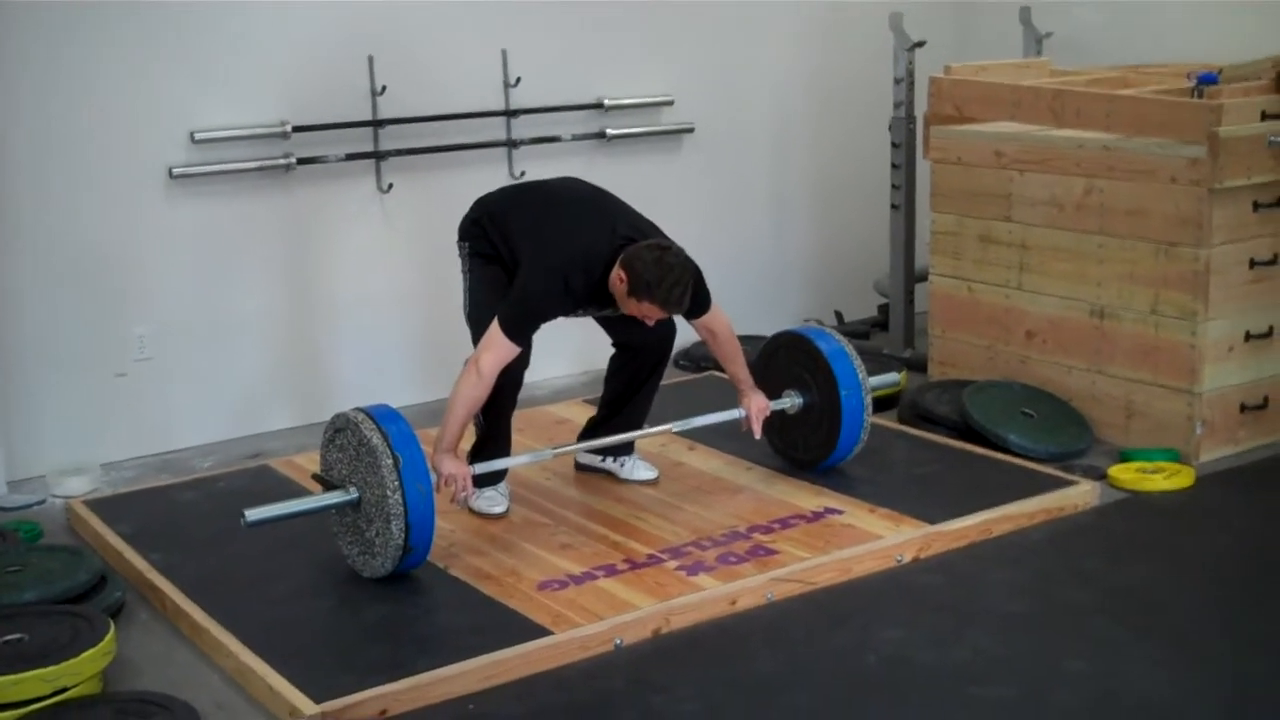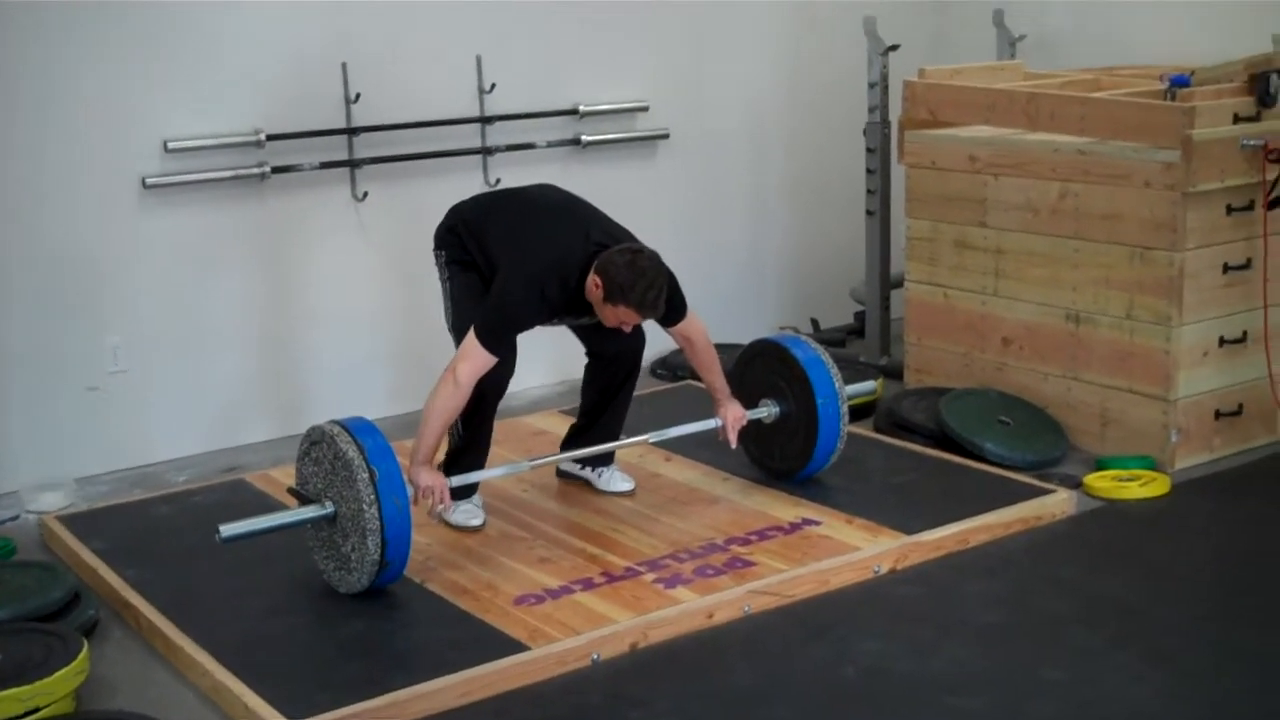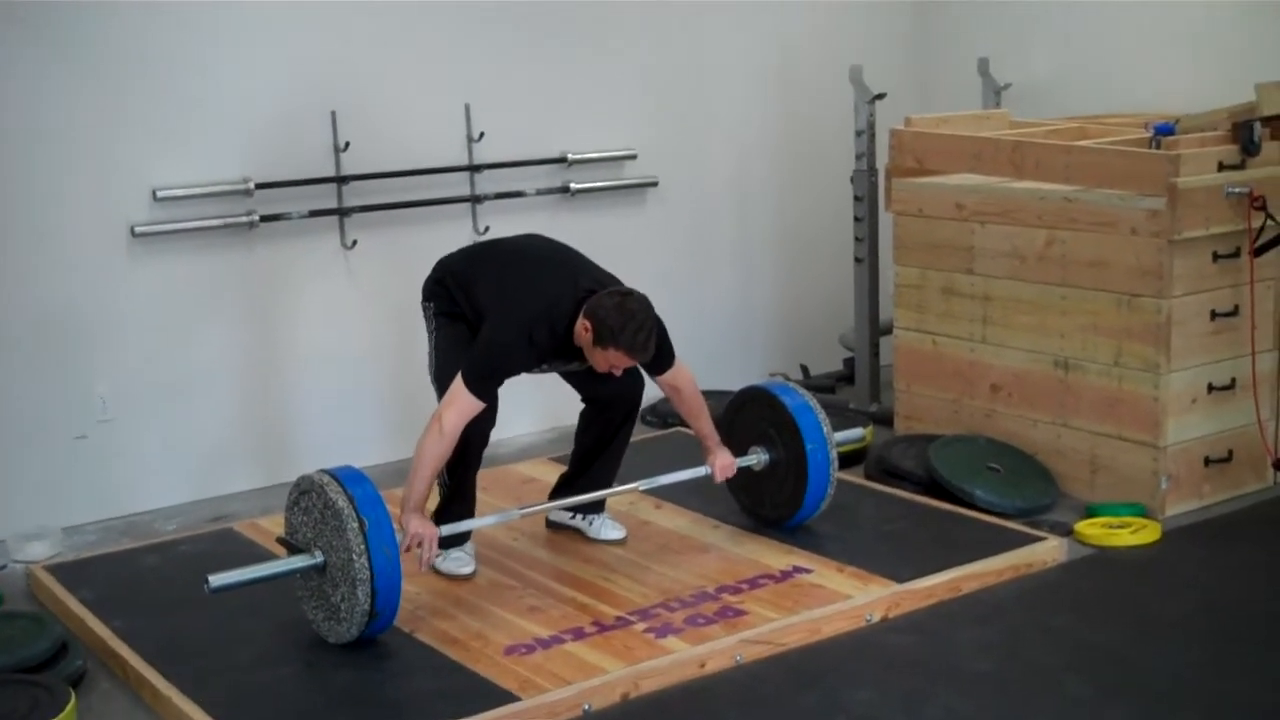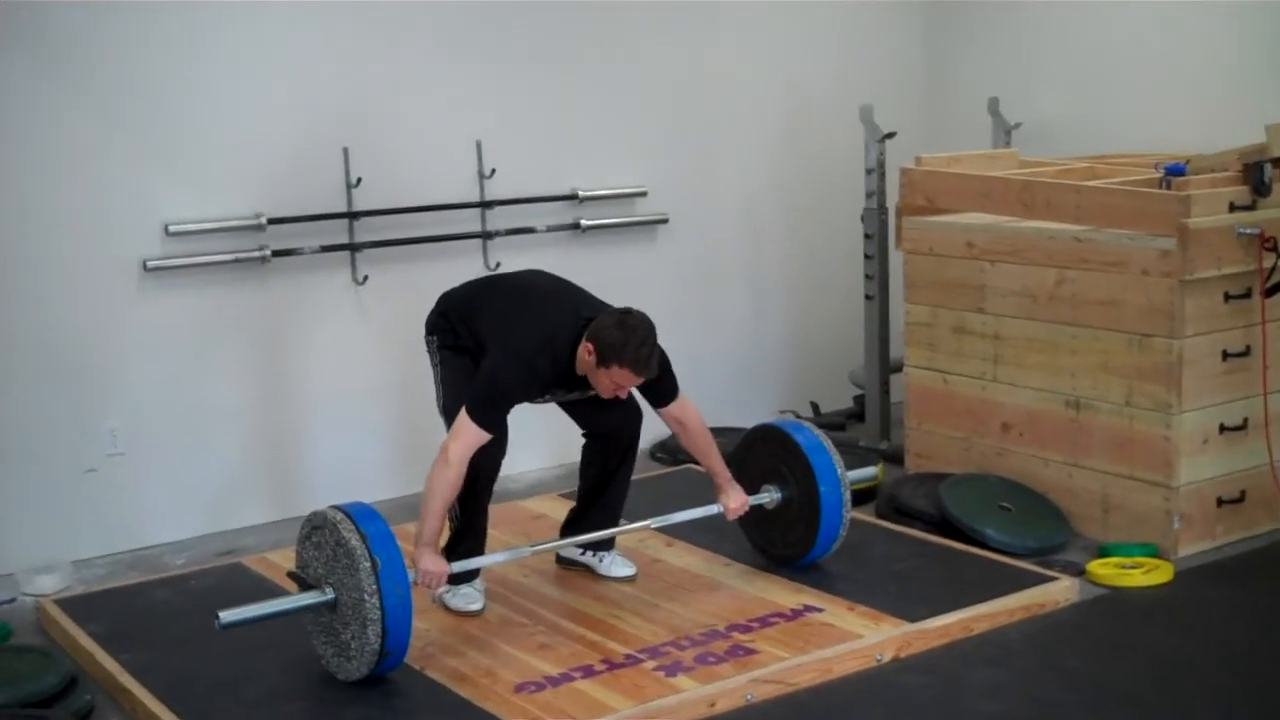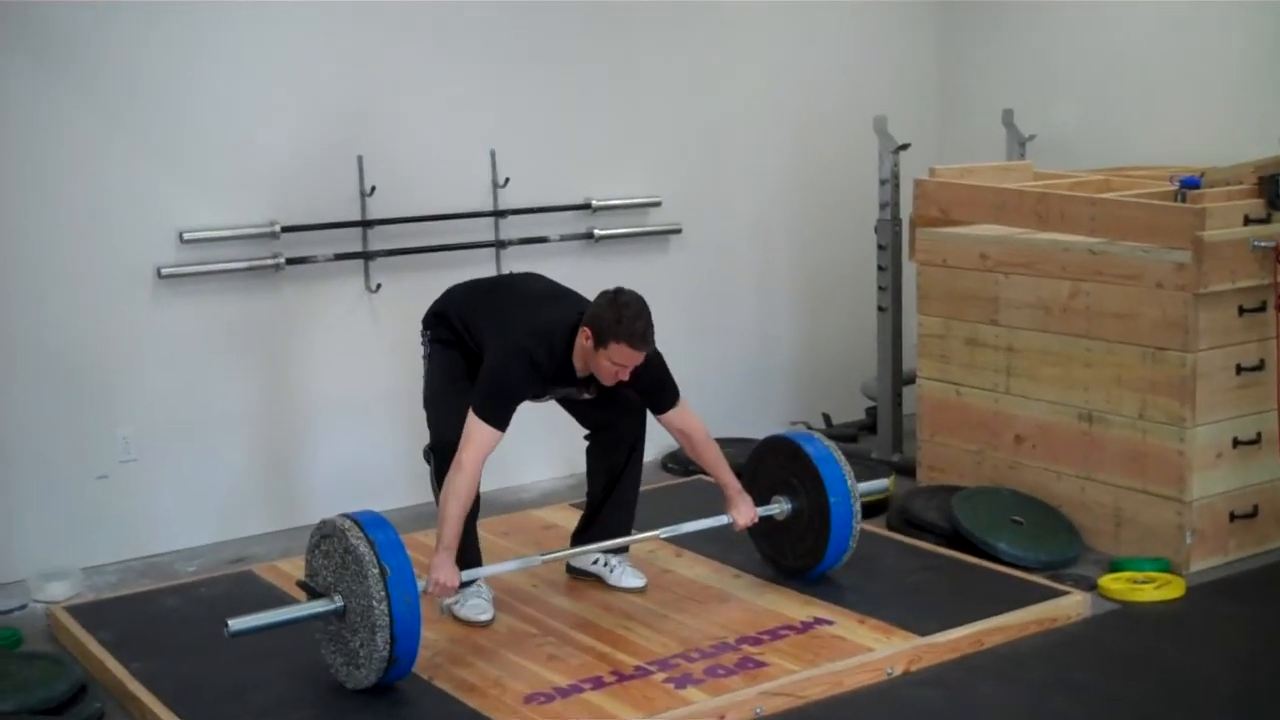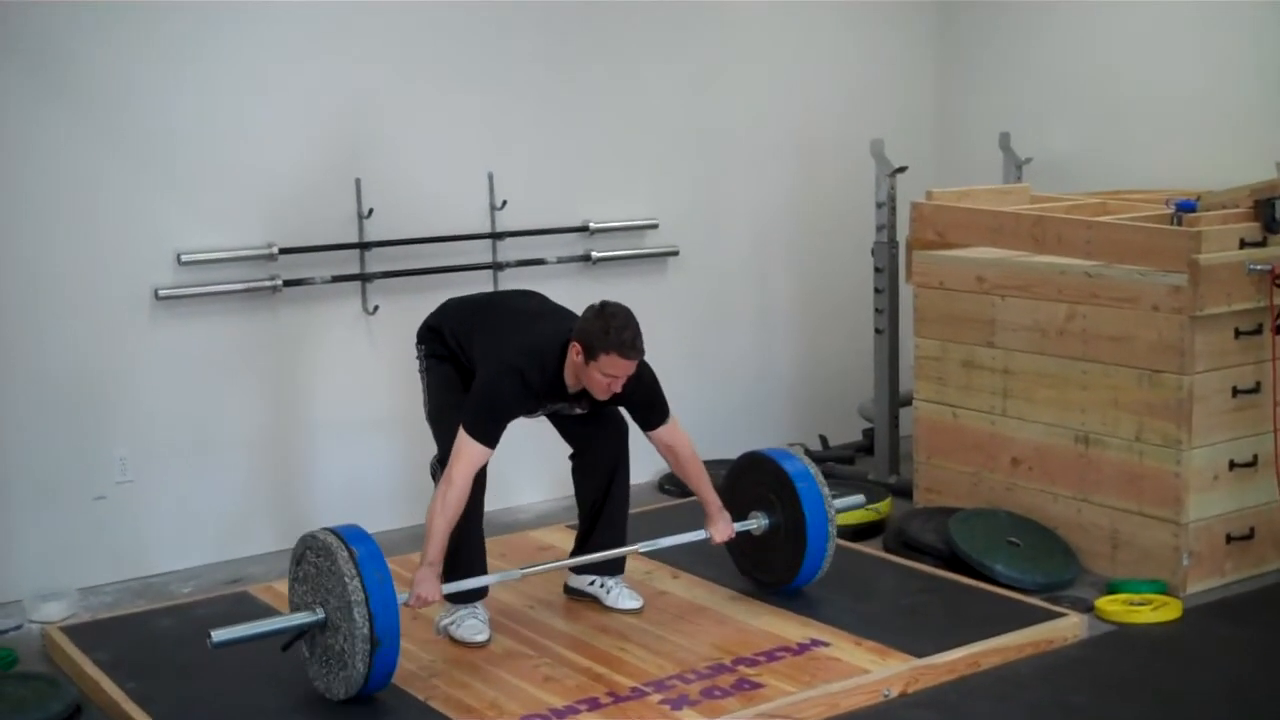
dt=0.3s
person 1, frame 1
left shoulder: (668, 268)
right shoulder: (559, 277)
left elbow: (713, 326)
right elbow: (485, 364)
left wrist: (747, 389)
right wrist: (444, 453)
right hip: (490, 239)
left knee: (656, 338)
right knee: (507, 359)
left ankle: (606, 447)
right ankle: (485, 475)
person 1, frame 2
left shoulder: (644, 275)
right shoulder: (535, 285)
left elbow: (690, 334)
right elbow: (462, 374)
left wrist: (723, 399)
right wrist: (420, 465)
right hip: (466, 246)
left knee: (624, 347)
right knee: (493, 364)
left ankle: (587, 456)
right ankle: (455, 485)
person 1, frame 3
left shoulder: (632, 322)
right shoulder: (523, 332)
left elbow: (677, 383)
right elbow: (448, 421)
left wrist: (713, 446)
right wrist: (412, 513)
right hip: (455, 299)
left knee: (623, 392)
right knee: (474, 416)
left ankle: (576, 505)
right ankle: (447, 536)
person 1, frame 4
left shoulder: (633, 353)
right shoulder: (525, 362)
left elbow: (682, 417)
right elbow: (455, 453)
left wrist: (724, 483)
right wrist: (427, 548)
right hip: (458, 336)
left knee: (621, 422)
right knee: (484, 448)
left ankle: (585, 542)
right ankle: (458, 572)
person 1, frame 5
left shoulder: (633, 353)
right shoulder: (523, 355)
left elbow: (684, 425)
right elbow: (469, 457)
left wrist: (735, 494)
right wrist: (444, 557)
right hip: (455, 334)
left knee: (625, 419)
right knee: (450, 439)
left ankle: (596, 549)
right ankle: (464, 580)
person 1, frame 6
left shoulder: (627, 369)
right shoulder: (516, 372)
left elbow: (672, 441)
right elbow: (458, 473)
left wrist: (714, 510)
right wrist: (428, 569)
right hip: (449, 349)
left knee: (606, 438)
right knee: (466, 462)
left ankle: (593, 571)
right ankle: (462, 601)
